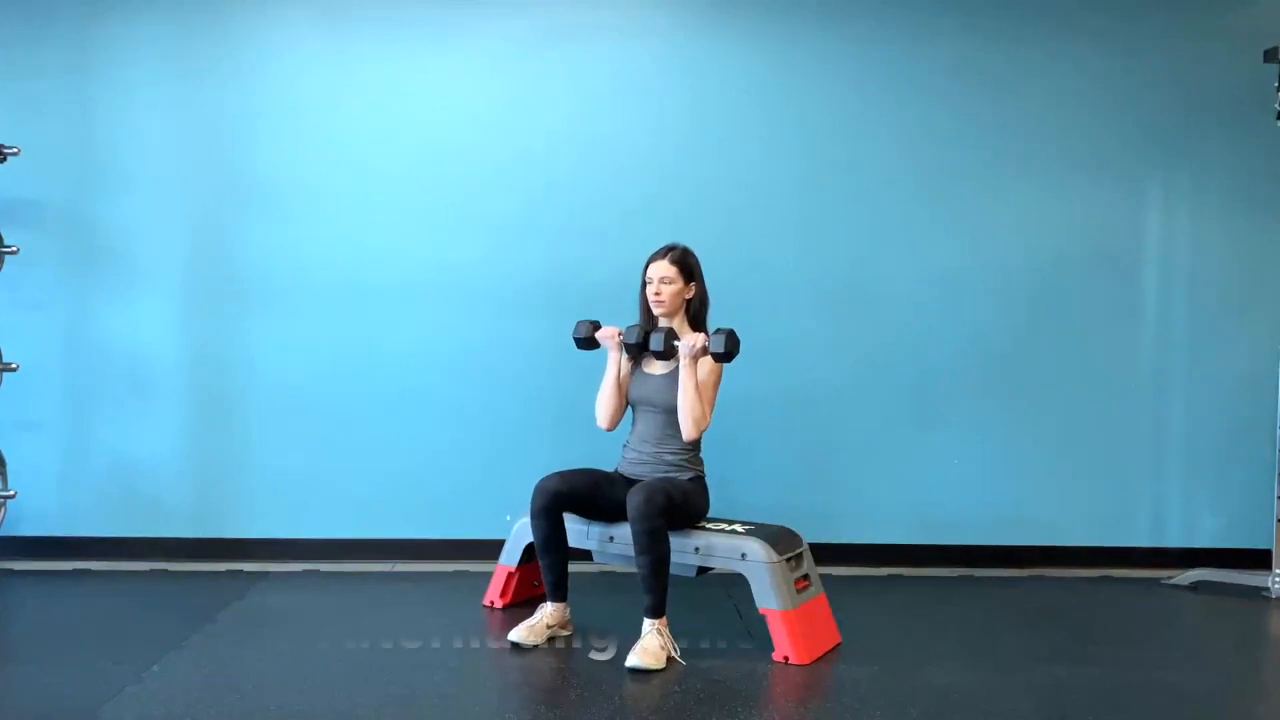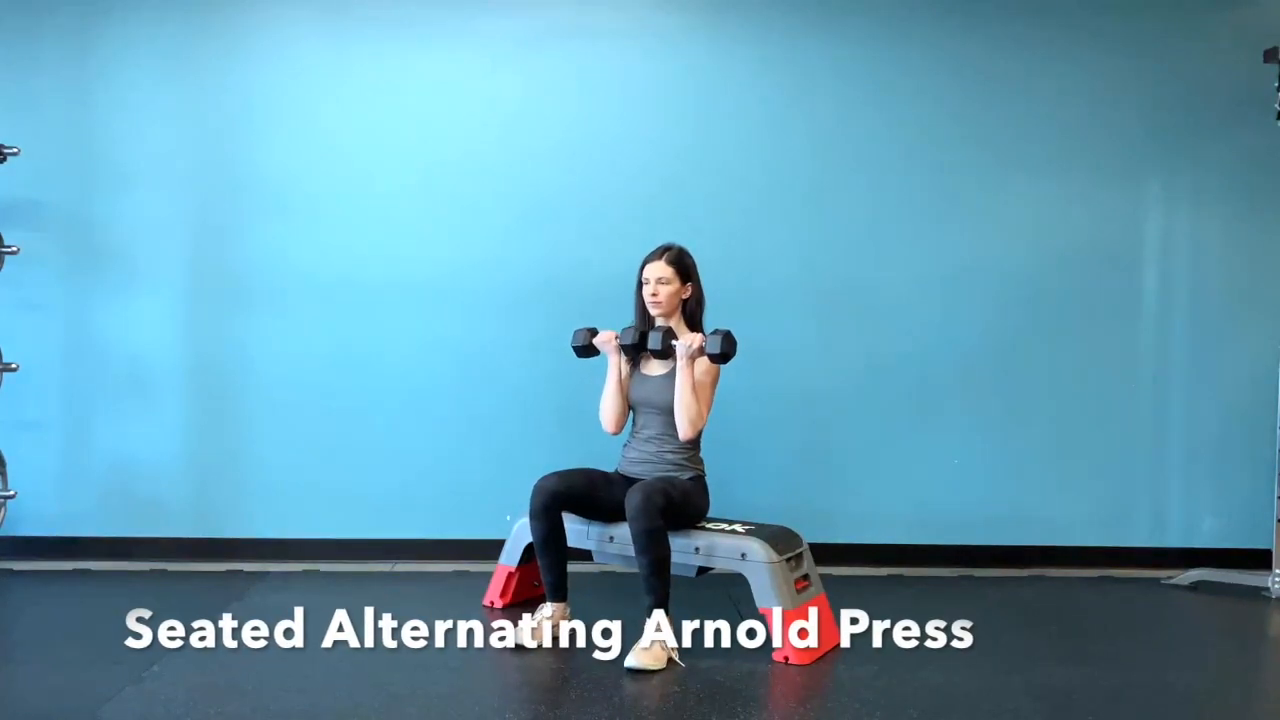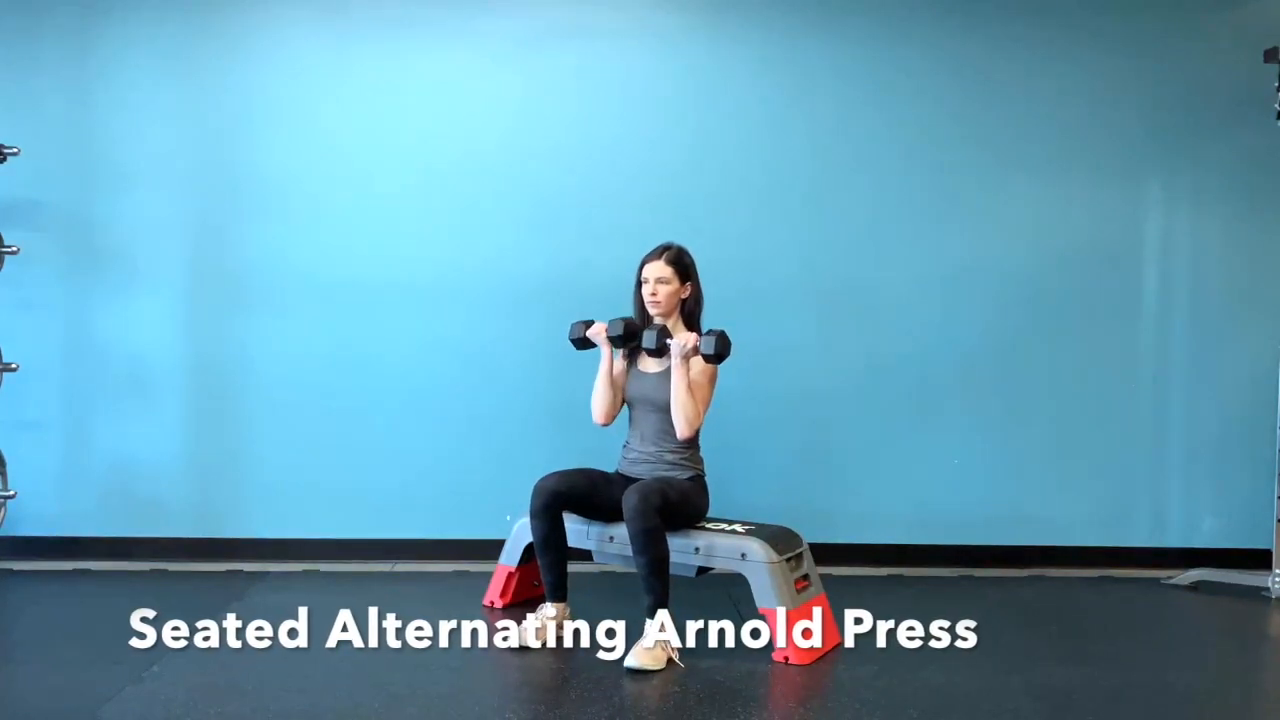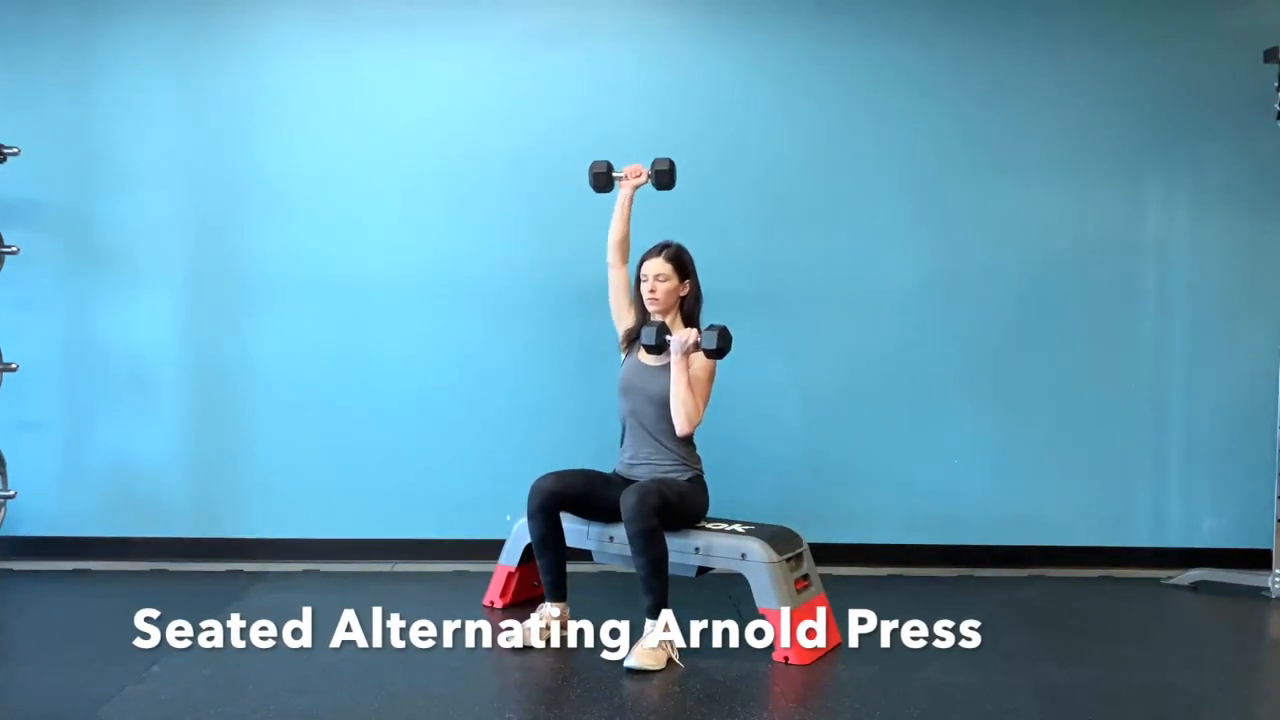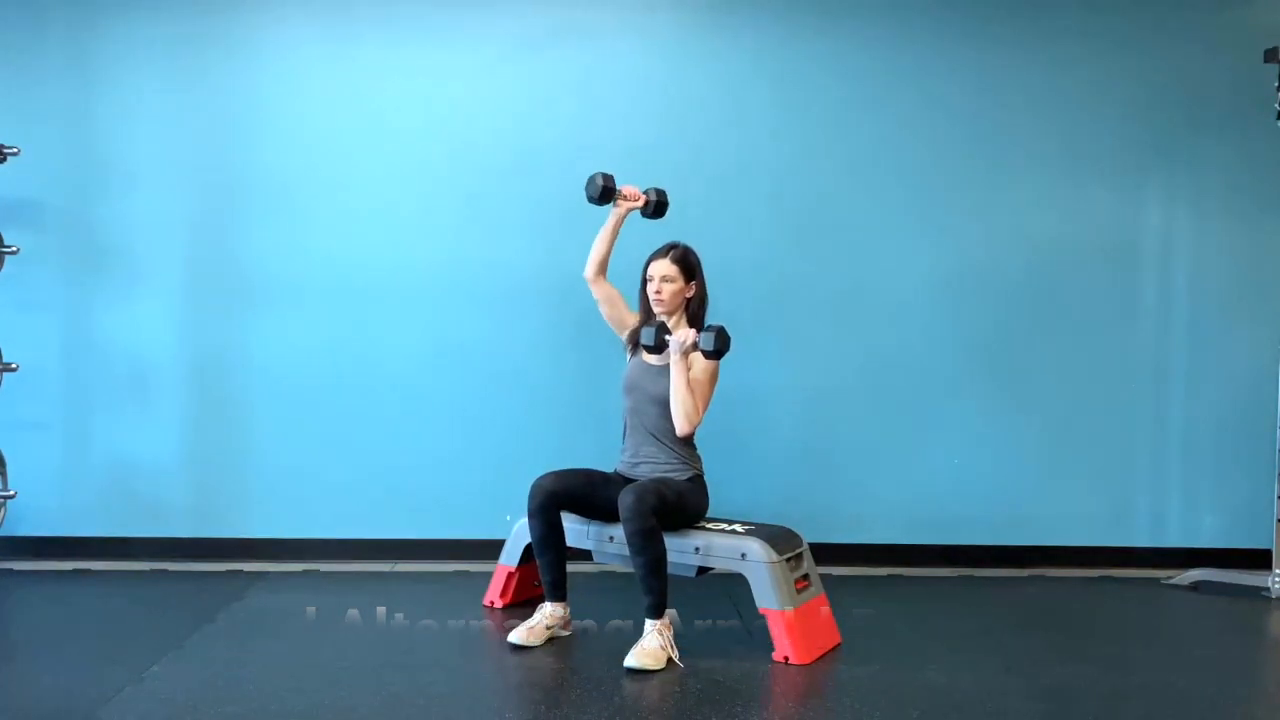
dt=0.7s
person 1, frame 1
left shoulder: (702, 352)
left elbow: (692, 429)
right elbow: (606, 420)
left wrist: (687, 363)
right wrist: (613, 356)
left hip: (681, 485)
right hip: (627, 477)
left knee: (644, 499)
right knee: (549, 490)
left ankle: (656, 628)
right ankle: (555, 609)
person 1, frame 2
left shoulder: (700, 352)
right shoulder: (634, 348)
left elbow: (688, 430)
right elbow: (612, 424)
left wrist: (685, 362)
right wrist: (612, 360)
left hip: (682, 486)
right hip: (627, 478)
left knee: (643, 501)
right knee: (547, 490)
right ankle: (555, 608)
person 1, frame 3
left shoulder: (698, 352)
right shoulder: (631, 348)
left elbow: (685, 428)
right elbow: (601, 416)
left wrist: (679, 361)
right wrist: (605, 353)
left hip: (681, 485)
right hip: (627, 477)
left knee: (640, 501)
right knee: (548, 489)
left ankle: (657, 629)
right ankle: (555, 607)
person 1, frame 4
left shoulder: (698, 351)
right shoulder: (633, 335)
left elbow: (684, 424)
right elbow: (615, 257)
left wrist: (678, 358)
right wrist: (626, 193)
left hip: (680, 487)
right hip: (625, 480)
left knee: (639, 502)
right knee: (545, 490)
left ankle: (657, 629)
right ankle: (554, 608)
person 1, frame 5
left shoulder: (701, 354)
right shoulder: (637, 337)
left elbow: (684, 426)
right elbow: (593, 276)
left wrist: (678, 357)
right wrist: (618, 215)
left hip: (679, 487)
right hip: (626, 479)
left knee: (636, 502)
right knee: (545, 490)
left ankle: (657, 628)
right ankle: (555, 610)
